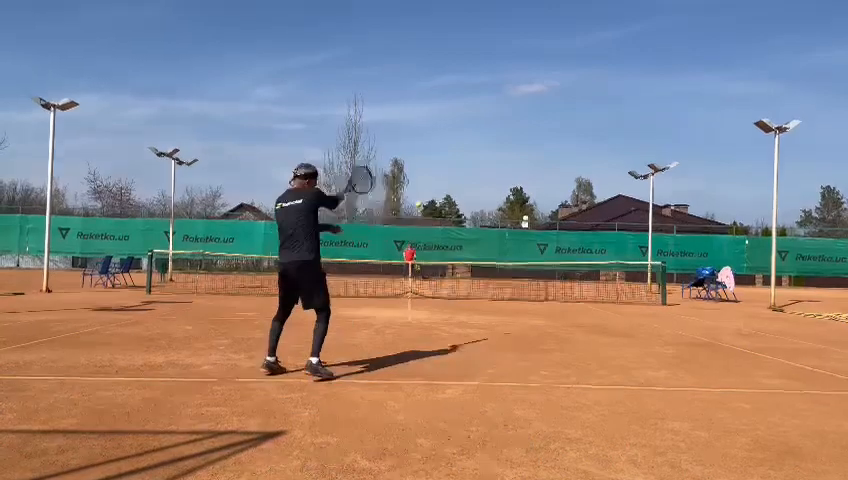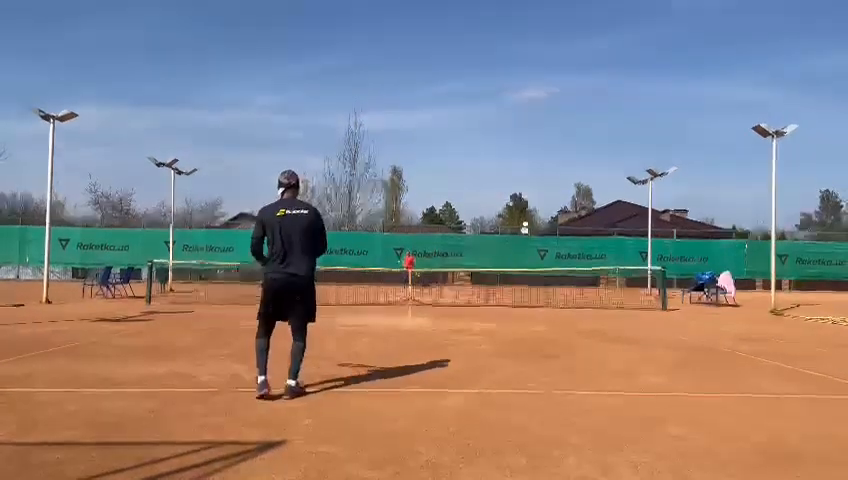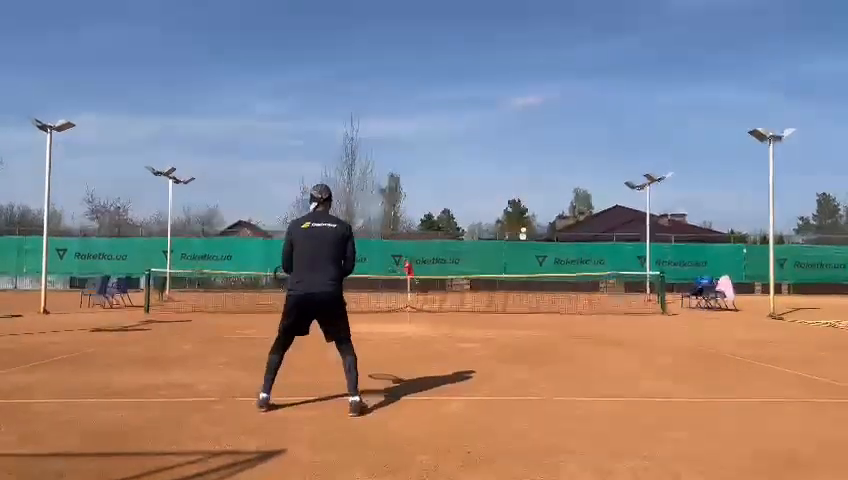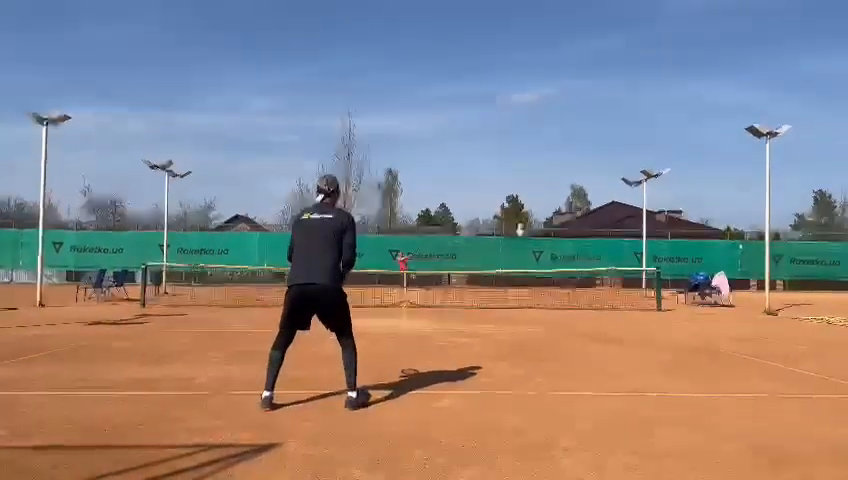
dt=0.7s
person 1, frame 1
left shoulder: (280, 201)
right shoulder: (312, 195)
right elbow: (334, 203)
left wrist: (325, 227)
right wrist: (340, 195)
left hip: (285, 265)
right hip: (307, 264)
left knee: (282, 313)
right knee: (323, 312)
left ankle: (270, 360)
right ankle: (314, 361)
person 1, frame 2
left shoulder: (266, 212)
right shoulder: (312, 212)
left elbow: (255, 248)
right elbow: (322, 247)
left hip: (275, 278)
right hip: (303, 279)
left knee: (264, 330)
right knee: (299, 333)
left ankle: (262, 381)
right ankle: (292, 383)
person 1, frame 3
left shoulder: (296, 225)
right shoulder: (343, 227)
left elbow: (285, 265)
right elbow: (349, 264)
left hip: (298, 294)
right hip: (330, 295)
left knee: (280, 344)
right knee: (345, 346)
left ankle: (264, 396)
right ankle: (354, 400)
person 1, frame 4
left shoulder: (301, 217)
right shoulder: (344, 218)
left elbow: (291, 255)
right elbow: (349, 257)
right wrist: (341, 274)
left hip: (297, 286)
right hip: (328, 287)
left knee: (283, 339)
right knee: (346, 339)
left ankle: (267, 394)
right ankle: (353, 395)
